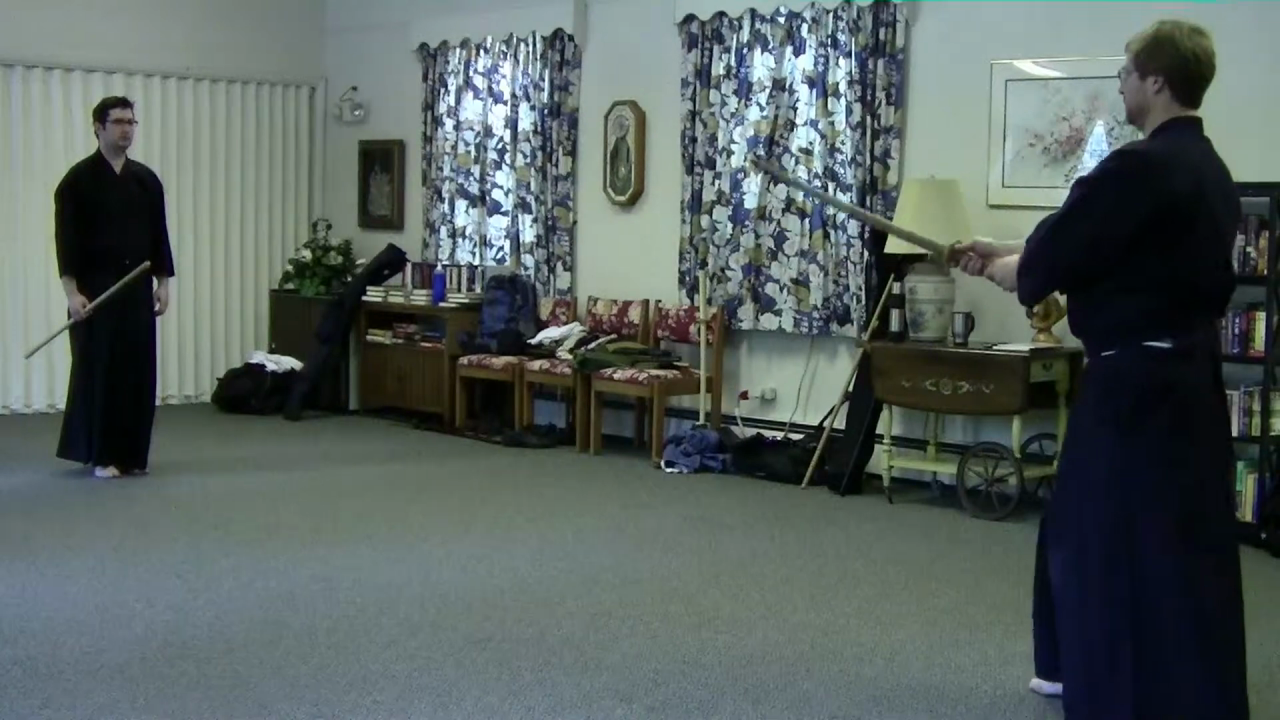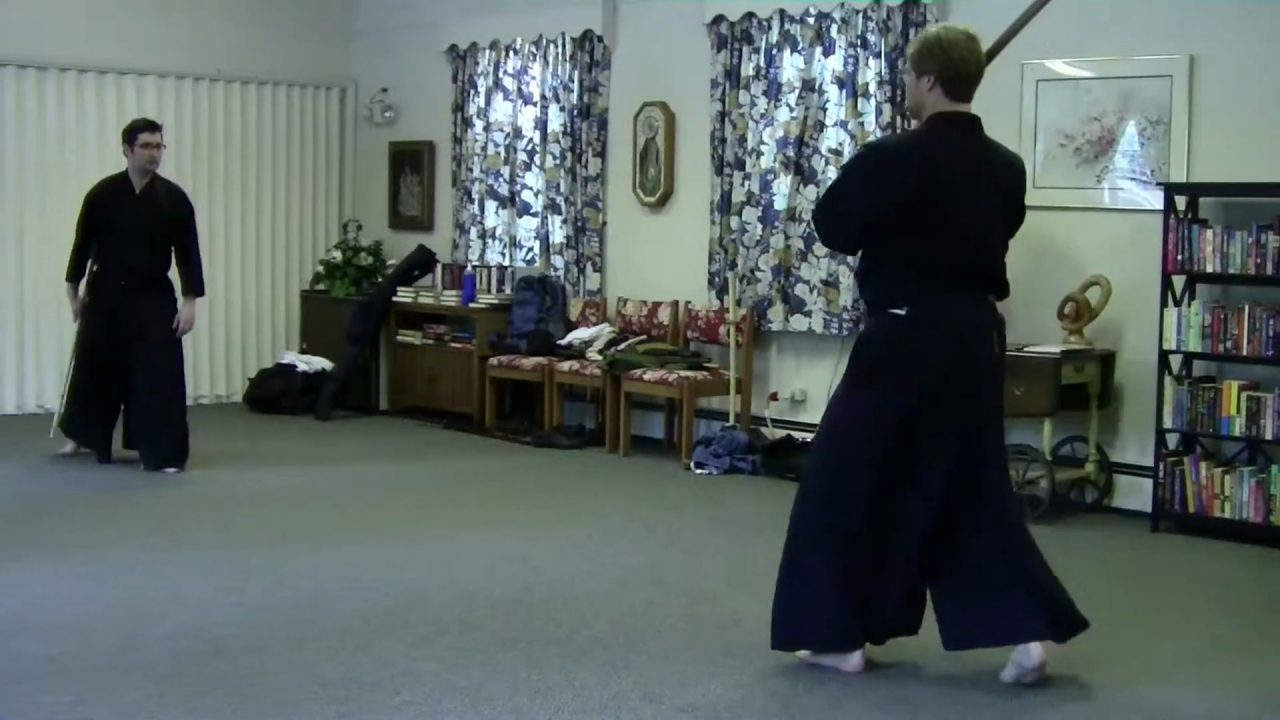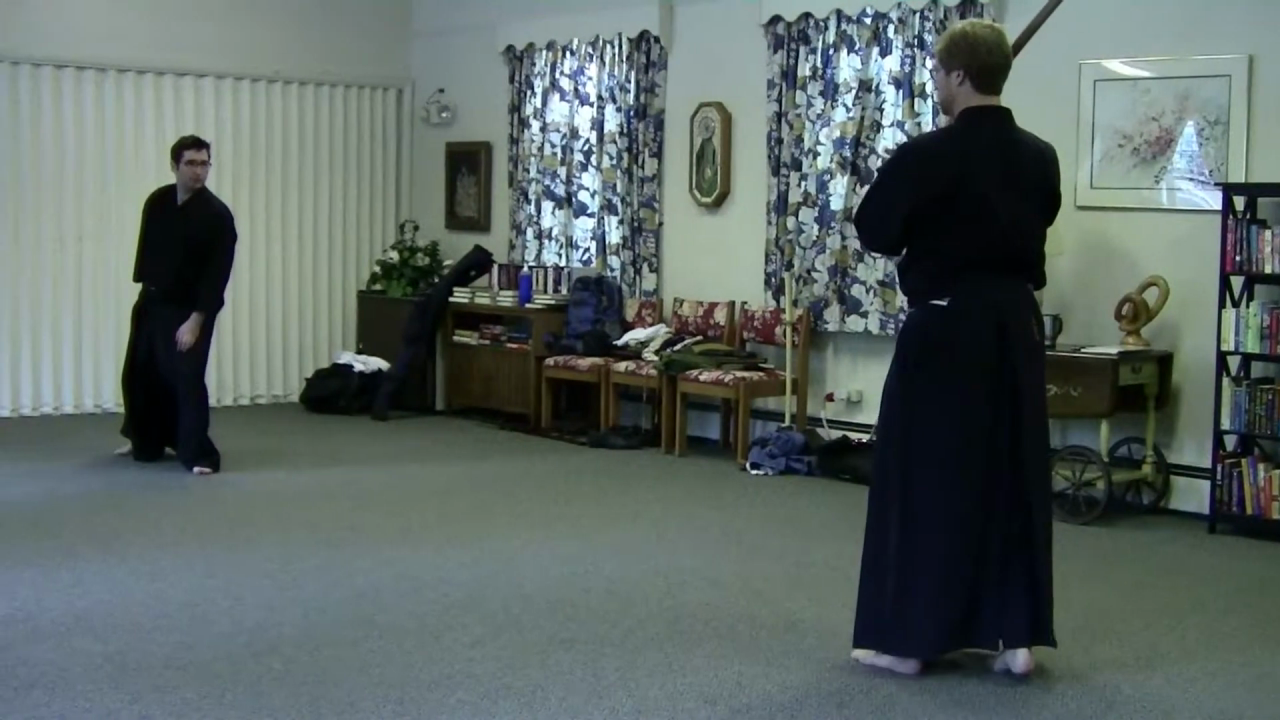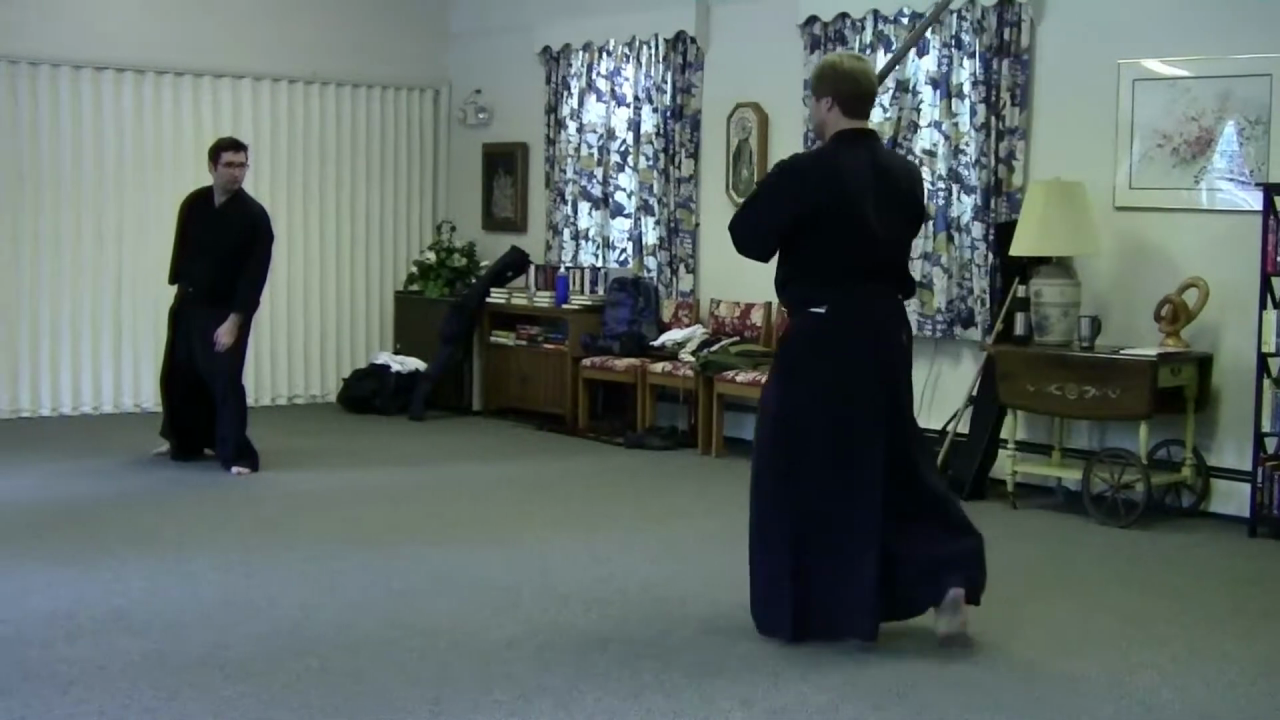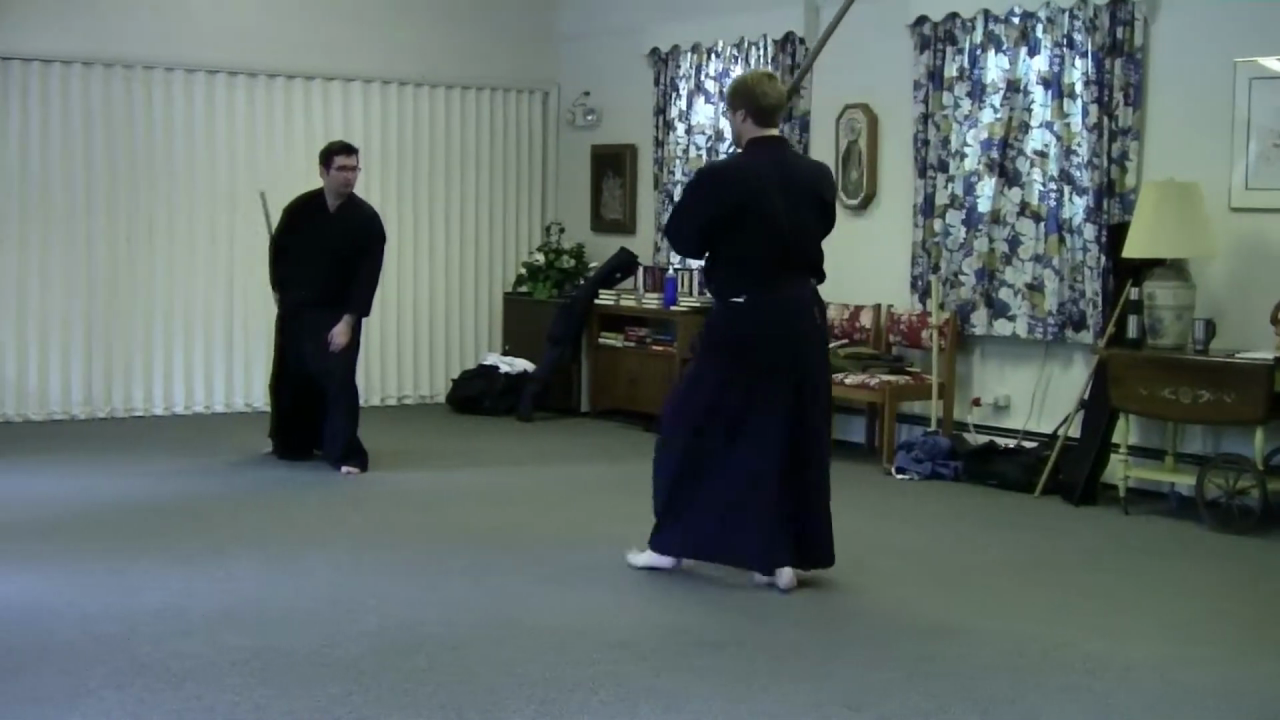
dt=1s
person 1, frame 1
left shoulder: (1142, 167)
right shoulder: (1206, 169)
left elbow: (1057, 255)
right elbow: (1088, 234)
left wrist: (1006, 267)
right wrist: (1016, 252)
left hip: (1139, 378)
right hip: (1181, 371)
left knee: (1143, 542)
right knee: (1089, 525)
person 1, frame 2
left shoulder: (889, 159)
right shoulder: (1005, 166)
left elbow: (834, 228)
left hip: (904, 336)
right hip: (975, 336)
left knee: (847, 480)
right knee: (975, 488)
left ankle: (837, 636)
right ankle: (1025, 630)
person 1, frame 3
left shoulder: (926, 156)
right shoulder: (1039, 157)
left elbow: (875, 231)
left hip: (945, 327)
right hip: (1015, 326)
left knee: (920, 477)
right knee: (1014, 477)
left ankle: (903, 636)
right ankle: (1016, 635)
person 1, frame 4
left shoulder: (803, 173)
right shoulder: (904, 174)
left elbow: (749, 238)
left hip: (823, 334)
right hip: (886, 328)
left knee: (797, 465)
right knee: (894, 458)
left ankle: (804, 605)
right ankle: (947, 576)
person 1, frame 5
left shoulder: (720, 178)
right shoulder: (817, 176)
left elbow: (682, 238)
left hip: (744, 316)
right hip: (802, 313)
left knee: (693, 423)
right knee: (798, 434)
left ankle: (670, 543)
right ankle: (789, 556)
person 2, frame 1
left shoulder: (146, 179)
right shoulder: (79, 179)
left elbow: (158, 234)
right elbow: (67, 239)
left wrist: (163, 282)
right wrist: (72, 291)
left hip: (137, 288)
right hip: (95, 289)
left knee: (137, 370)
right knee: (97, 370)
left ankle: (129, 453)
right ankle: (100, 453)
person 2, frame 2
left shoulder: (173, 198)
right shoulder: (103, 194)
left elbow: (187, 253)
right elbow: (83, 244)
left wrist: (189, 302)
right wrist: (74, 291)
left hip: (153, 299)
right hip: (105, 297)
left knee: (162, 373)
right knee: (94, 366)
left ankle: (163, 452)
right ankle: (85, 435)
person 2, frame 3
left shoulder: (217, 214)
right shoulder: (157, 202)
left elbow: (217, 274)
right elbow: (146, 250)
left wrist: (196, 320)
right wrist: (147, 288)
left hip: (189, 309)
right hip: (152, 303)
left knee: (187, 377)
right knee: (140, 375)
left ankle: (198, 454)
right ankle: (145, 441)
person 2, frame 4
left shoulder: (254, 216)
right shoulder: (193, 204)
left elbow: (254, 275)
right elbow: (182, 252)
left wrist: (235, 321)
right wrist: (182, 290)
left hip: (226, 311)
right hip: (188, 305)
left knee: (225, 379)
right knee: (179, 376)
left ankle: (237, 454)
right ankle: (184, 442)
person 2, frame 5
left shoulder: (366, 218)
right shoulder: (300, 208)
left elbow: (367, 275)
right elbow: (279, 252)
left wrist: (347, 321)
right wrist: (281, 293)
left hip: (338, 313)
right hip: (296, 309)
left knee: (337, 379)
right knee: (288, 377)
left ankle: (346, 453)
right ankle: (292, 443)
